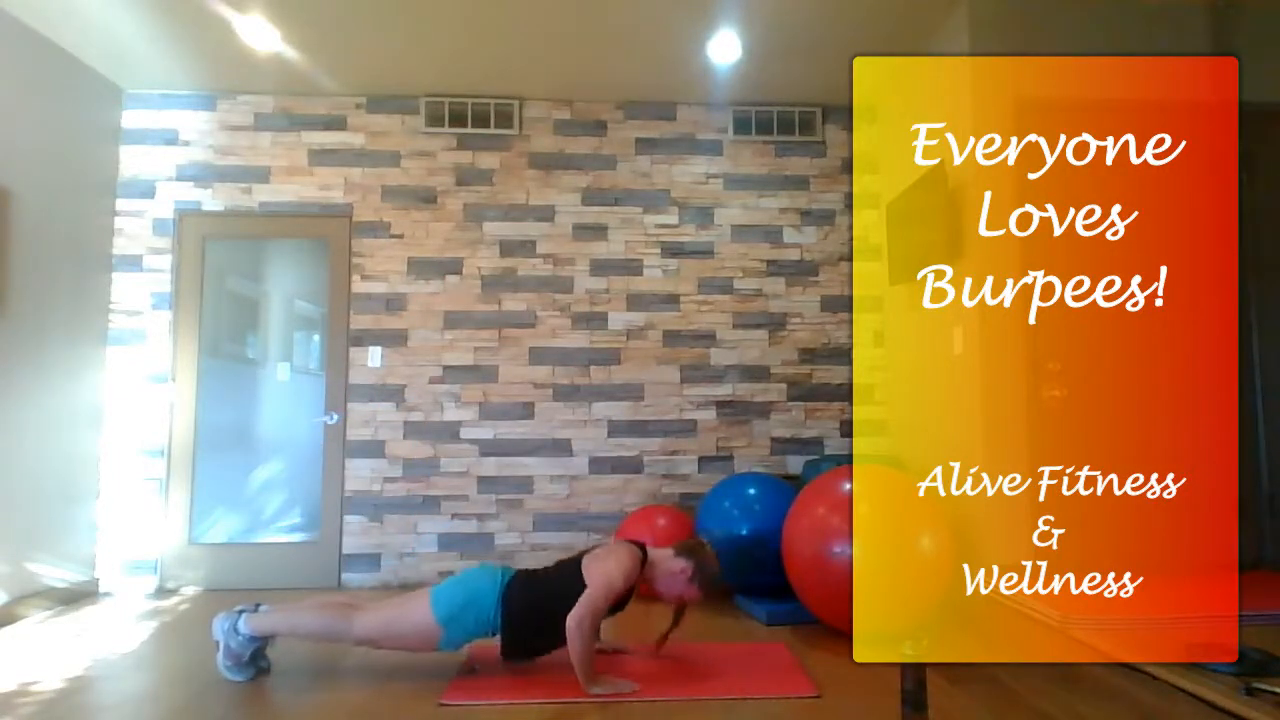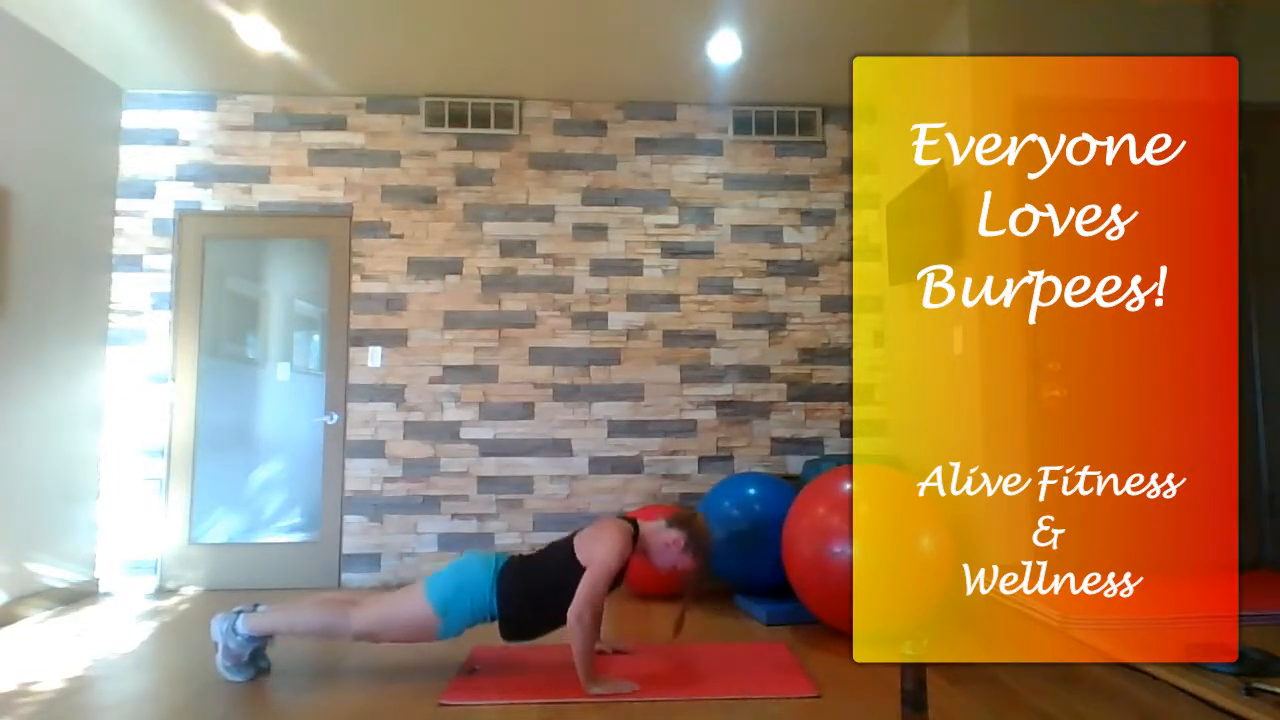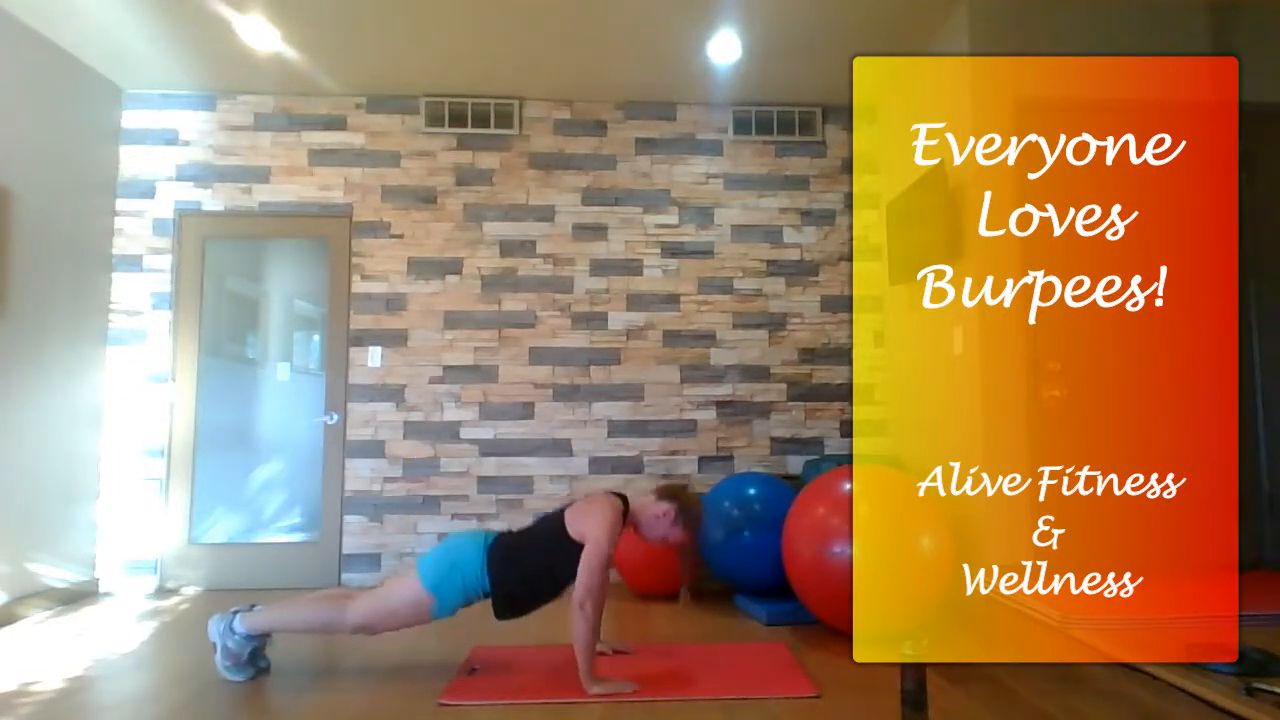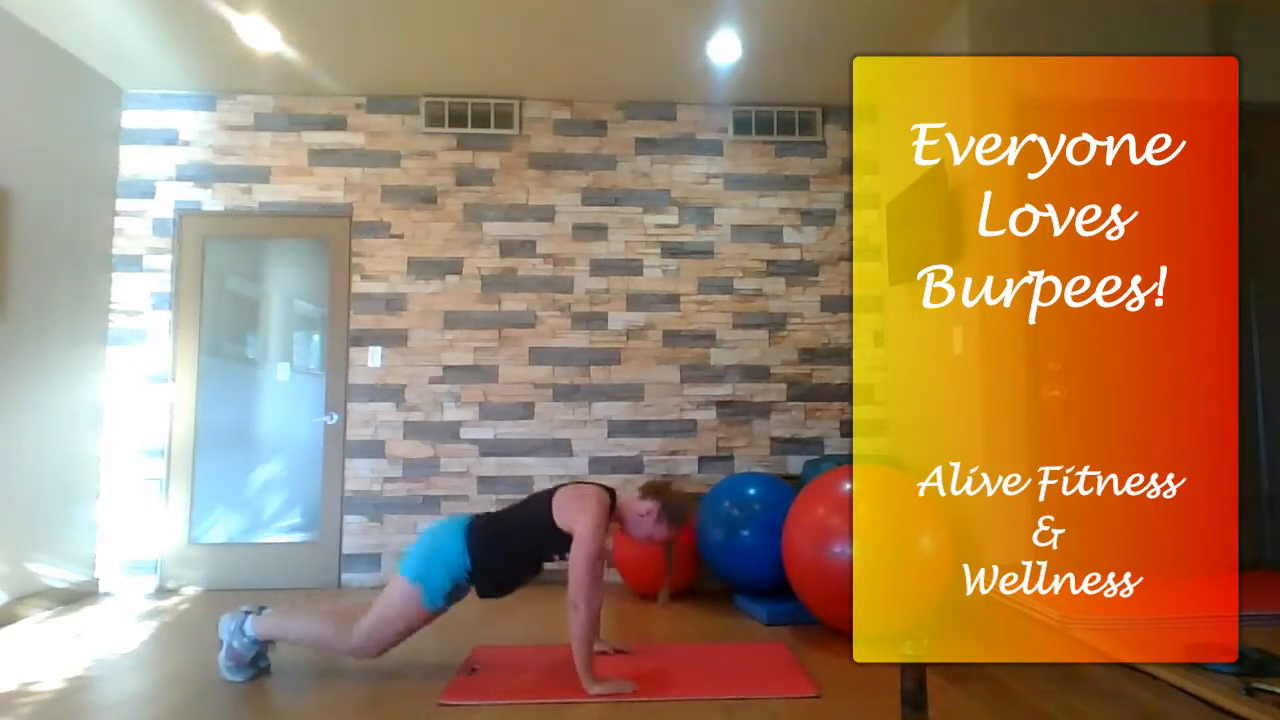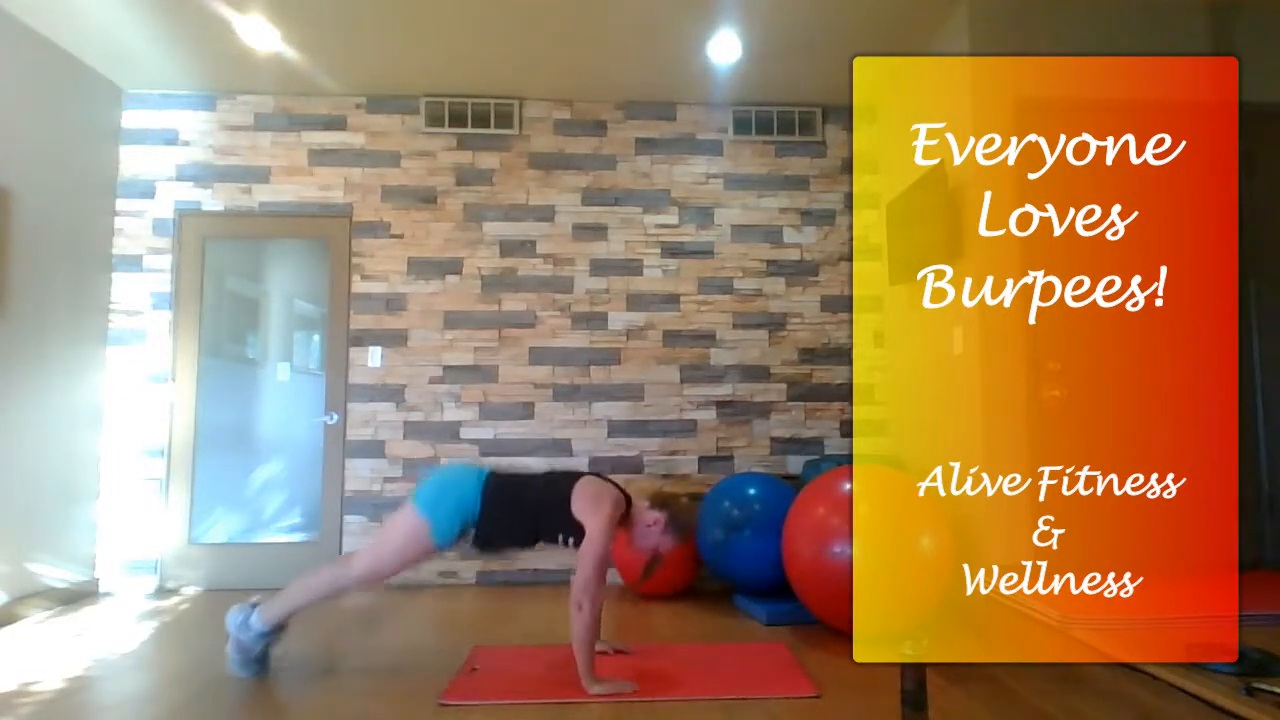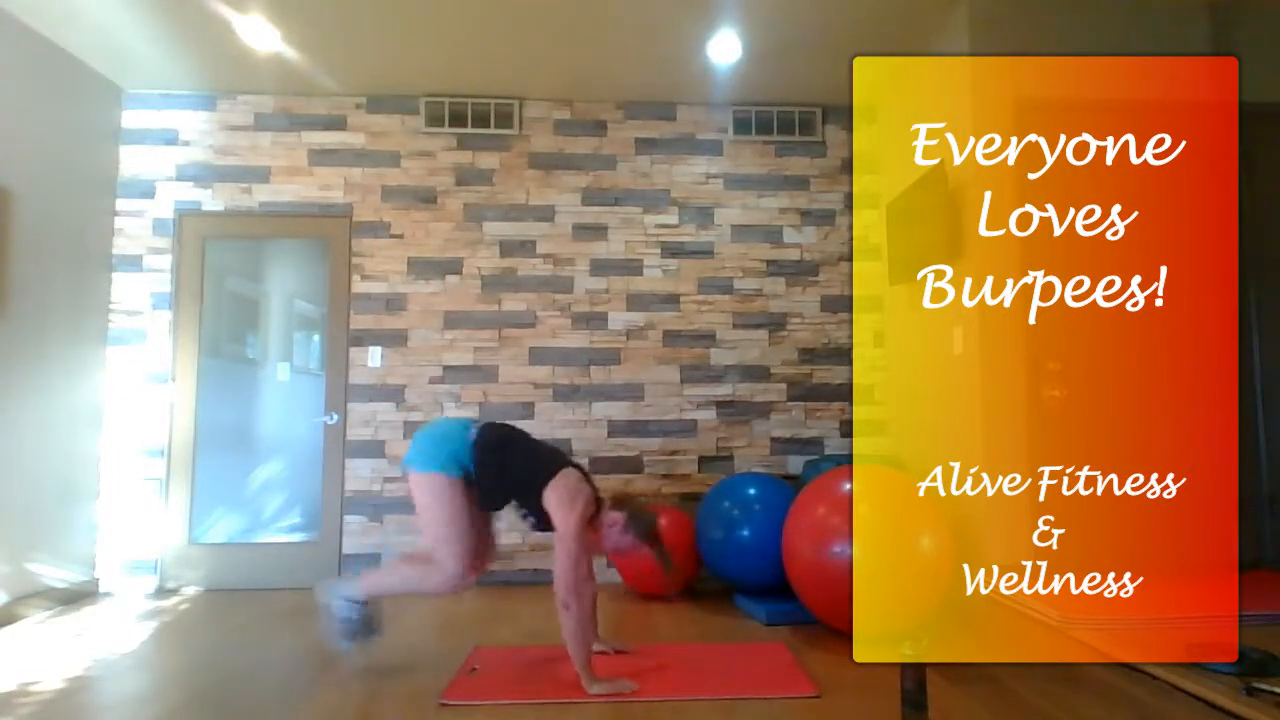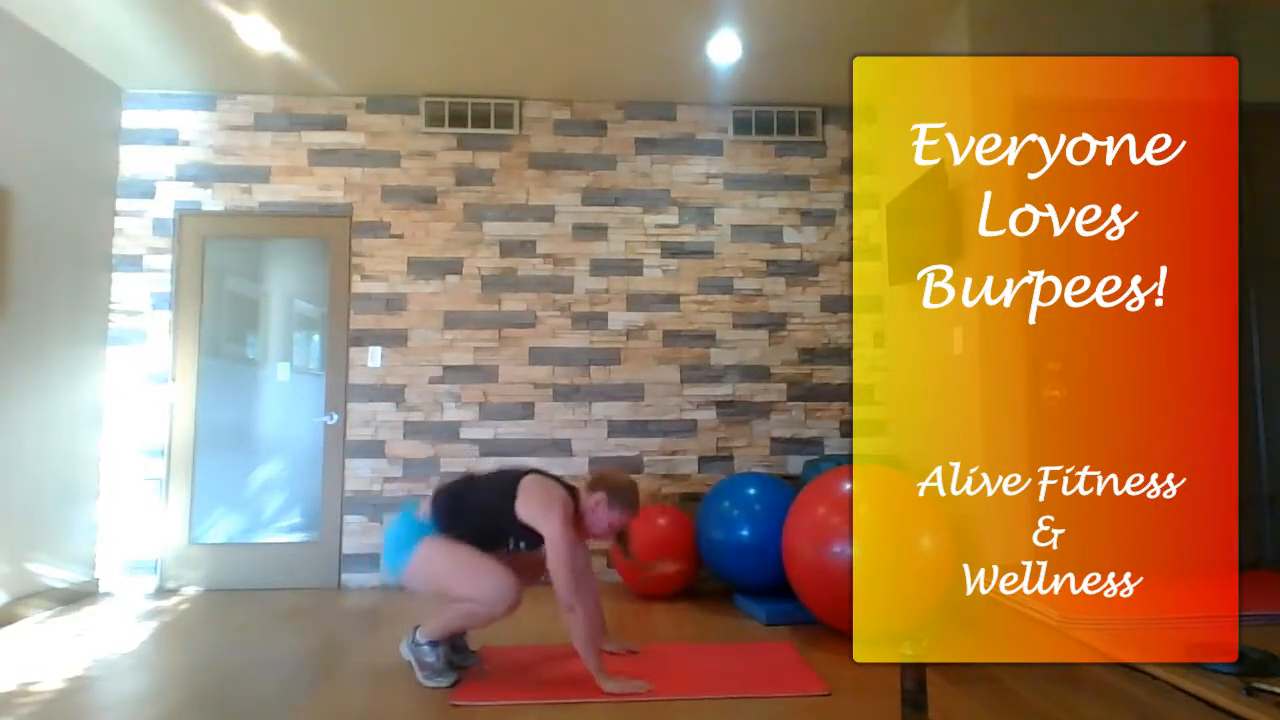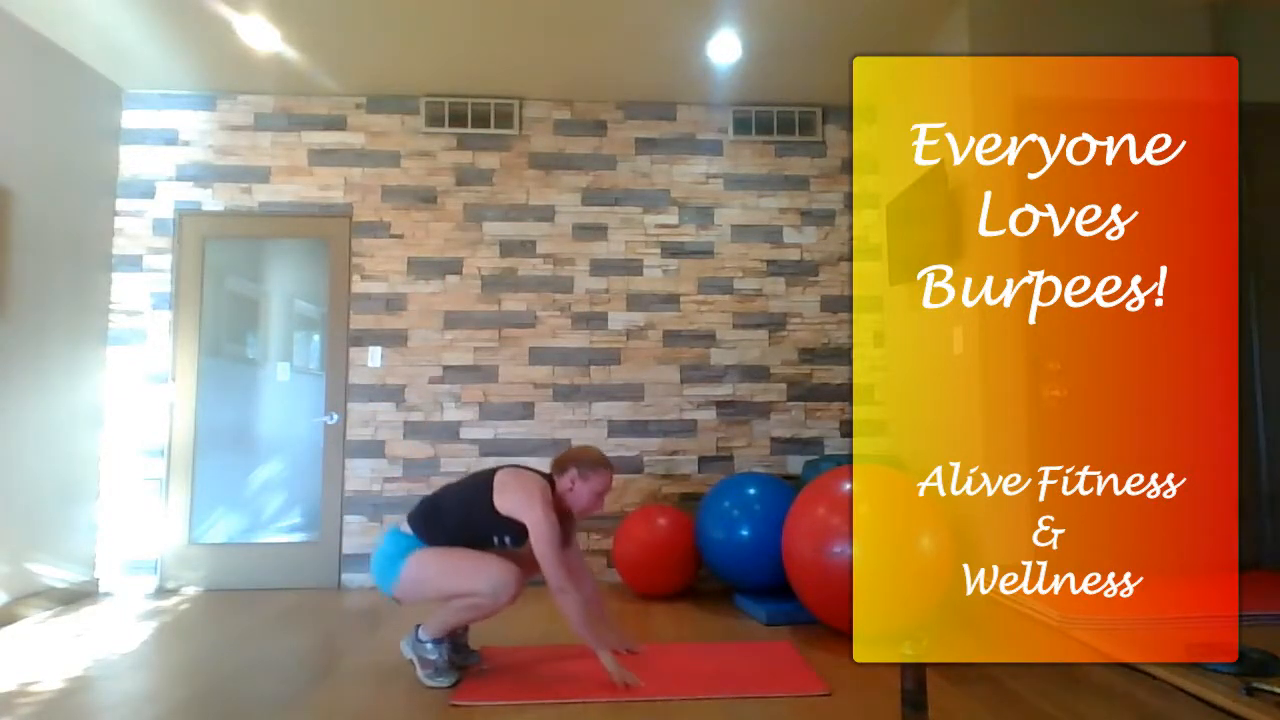
dt=0.2s
person 1, frame 1
left shoulder: (629, 555)
right shoulder: (626, 565)
right elbow: (577, 622)
left wrist: (595, 643)
right wrist: (590, 681)
left hip: (495, 589)
right hip: (487, 601)
left knee: (369, 612)
right knee: (360, 627)
left ankle: (256, 618)
right ankle: (244, 627)
person 1, frame 2
left shoulder: (620, 532)
right shoulder: (618, 543)
left elbow: (587, 597)
right elbow: (578, 614)
left wrist: (593, 644)
right wrist: (589, 680)
left hip: (490, 577)
right hip: (482, 588)
left knee: (367, 608)
right knee: (358, 623)
left ankle: (253, 618)
right ankle: (241, 627)
person 1, frame 3
left shoulder: (610, 510)
right shoulder: (609, 519)
left elbow: (591, 589)
right elbow: (583, 602)
left wrist: (593, 643)
right wrist: (589, 681)
left hip: (478, 559)
right hip: (472, 567)
left knee: (362, 604)
right knee: (356, 617)
left ankle: (250, 621)
right ankle: (240, 627)
person 1, frame 4
left shoulder: (601, 506)
right shoulder: (592, 511)
left elbow: (589, 584)
right elbow: (578, 600)
left wrist: (592, 641)
right wrist: (590, 679)
left hip: (461, 552)
right hip: (450, 550)
left knee: (364, 628)
right knee: (361, 642)
left ankle: (253, 624)
right ankle: (246, 632)
person 1, frame 5
left shoulder: (614, 510)
right shoulder: (607, 512)
left elbow: (591, 586)
right elbow: (584, 599)
left wrist: (592, 643)
right wrist: (589, 678)
left hip: (468, 494)
right hip: (459, 494)
left knee: (363, 568)
right knee: (363, 570)
left ankle: (264, 618)
right ankle: (253, 622)
person 1, frame 6
left shoulder: (585, 504)
right shoulder: (578, 510)
left elbow: (583, 578)
right elbow: (567, 599)
left wrist: (594, 638)
right wrist: (588, 679)
left hip: (460, 449)
right hip: (447, 450)
left knee: (477, 556)
right knee: (458, 573)
left ankle: (366, 594)
right ankle: (351, 595)
person 1, frame 7
left shoulder: (571, 507)
right shoulder: (557, 511)
left elbow: (584, 579)
right elbow: (571, 603)
left wrist: (604, 639)
right wrist: (603, 678)
left hip: (444, 532)
right hip: (413, 535)
left knee: (536, 564)
right knee: (502, 592)
left ankle: (451, 633)
right ankle: (425, 641)
person 1, frame 8
left shoulder: (552, 499)
right shoulder: (535, 497)
left elbow: (578, 571)
right elbow: (563, 587)
left wrist: (610, 633)
right wrist: (604, 653)
left hip: (431, 547)
right hip: (399, 555)
left knee: (532, 562)
right knee: (505, 581)
left ankle: (452, 634)
right ankle: (426, 639)
